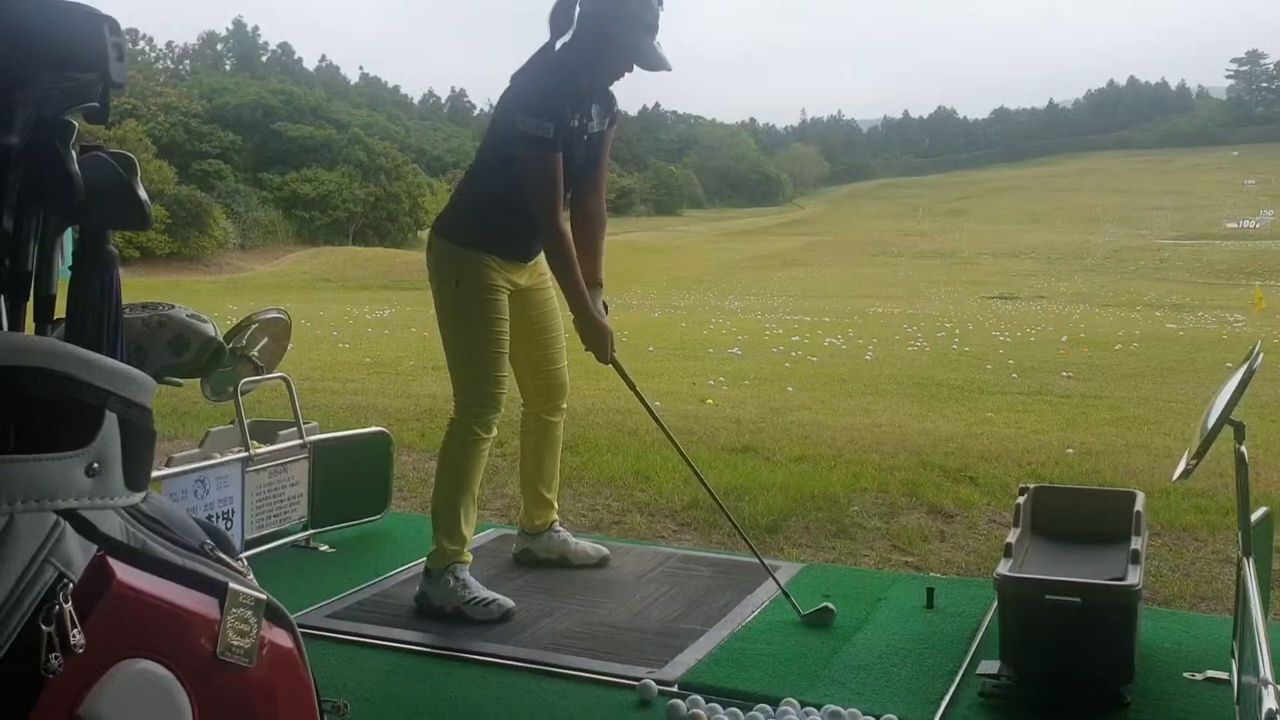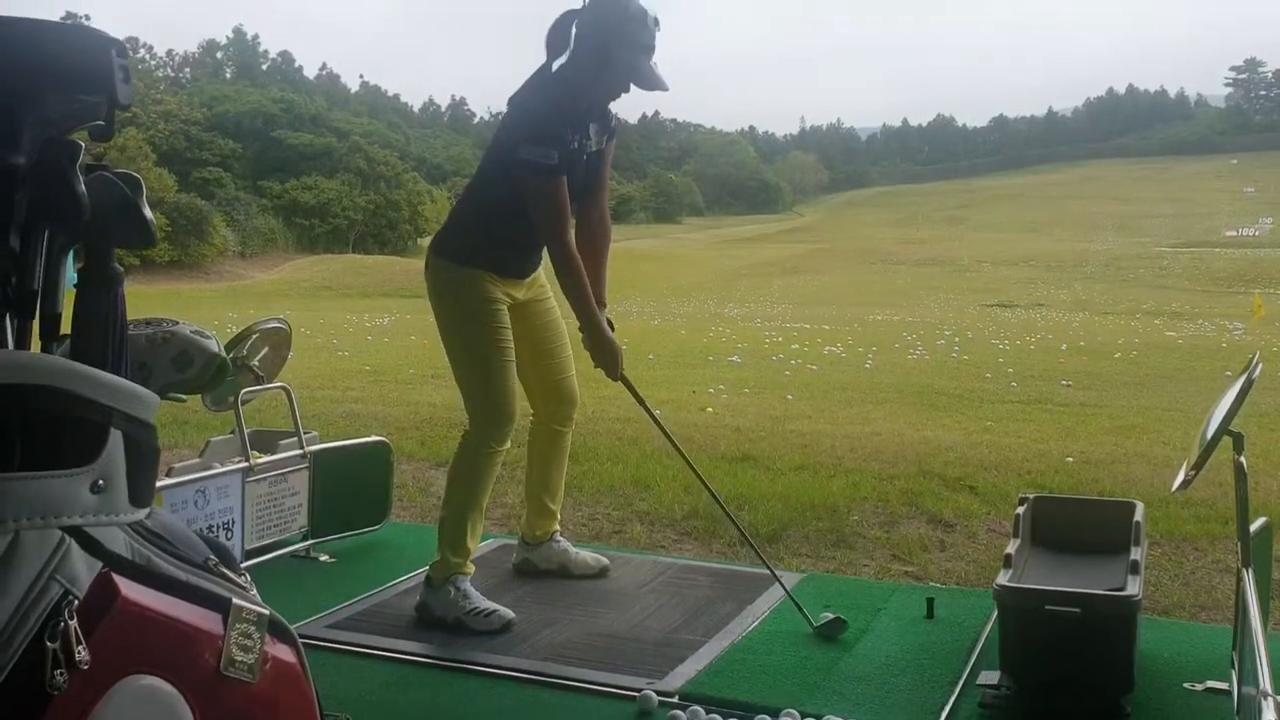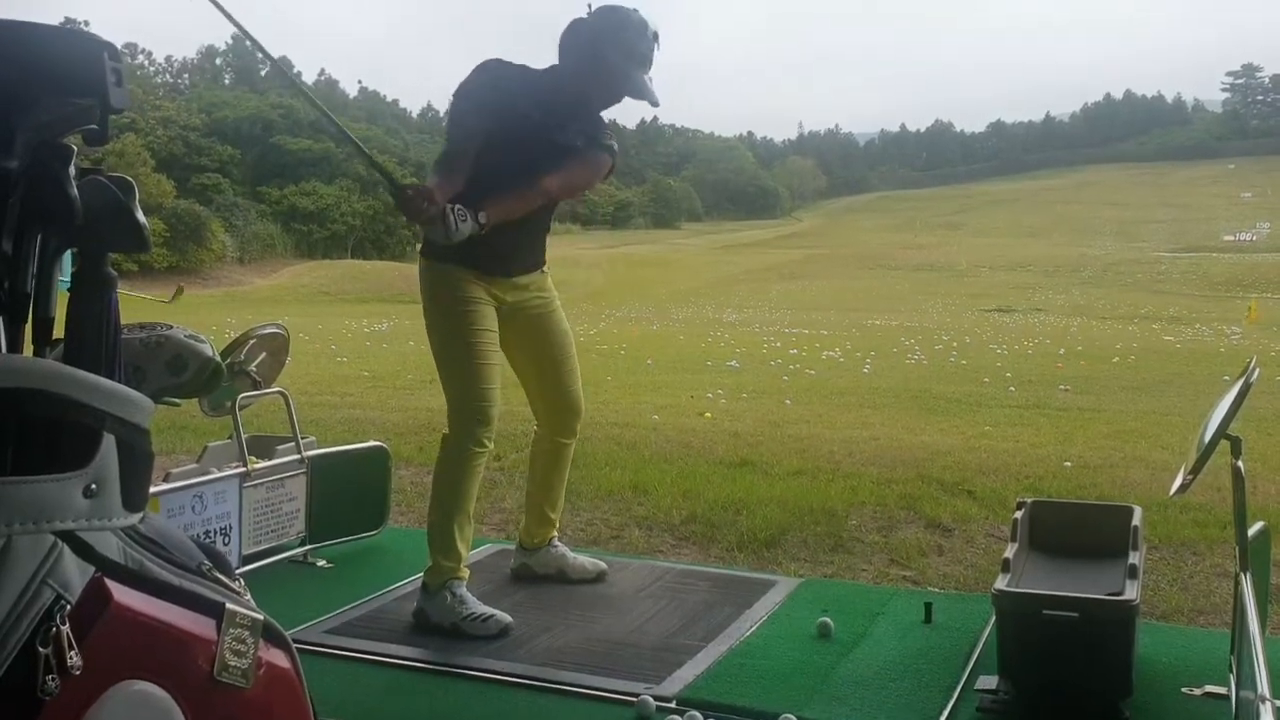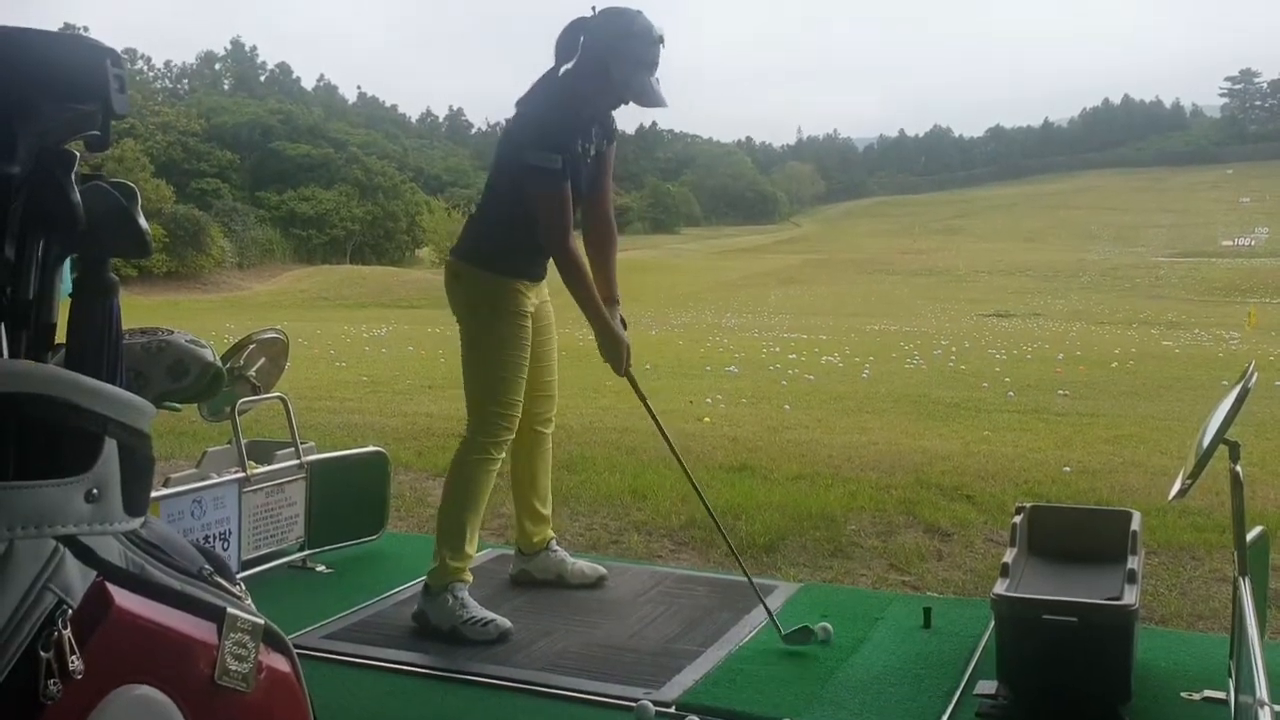
dt=1s
person 1, frame 1
left shoulder: (600, 103)
right shoulder: (539, 95)
left elbow: (590, 203)
right elbow: (549, 215)
left wrist: (595, 291)
right wrist: (584, 312)
left hip: (526, 257)
right hip: (470, 256)
left knee: (550, 393)
right knee: (481, 407)
left ankle: (539, 529)
right ankle: (444, 571)
person 1, frame 2
left shoulder: (598, 121)
right shoulder: (537, 121)
left elbow: (595, 220)
right elbow: (561, 237)
left wrist: (600, 311)
right wrist: (594, 330)
left hip: (523, 273)
right hip: (468, 272)
left knee: (560, 403)
right knee: (494, 419)
left ankle: (539, 539)
right ankle: (445, 582)
person 1, frame 3
left shoulder: (598, 144)
right shoulder: (496, 82)
left elbow: (542, 192)
right elbow: (458, 156)
left wrist: (471, 220)
right wrist: (437, 195)
left hip: (527, 277)
right hip: (459, 272)
left knee: (563, 412)
right knee: (476, 420)
left ankle: (538, 545)
right ankle: (441, 587)
person 1, frame 4
left shoulder: (598, 122)
right shoulder: (544, 125)
left elbow: (600, 221)
right elbow: (560, 240)
left wrist: (613, 306)
right wrist: (603, 326)
left hip: (525, 278)
right hip: (488, 279)
left knee: (539, 415)
right knee: (493, 428)
left ankle: (535, 549)
right ankle: (443, 589)
